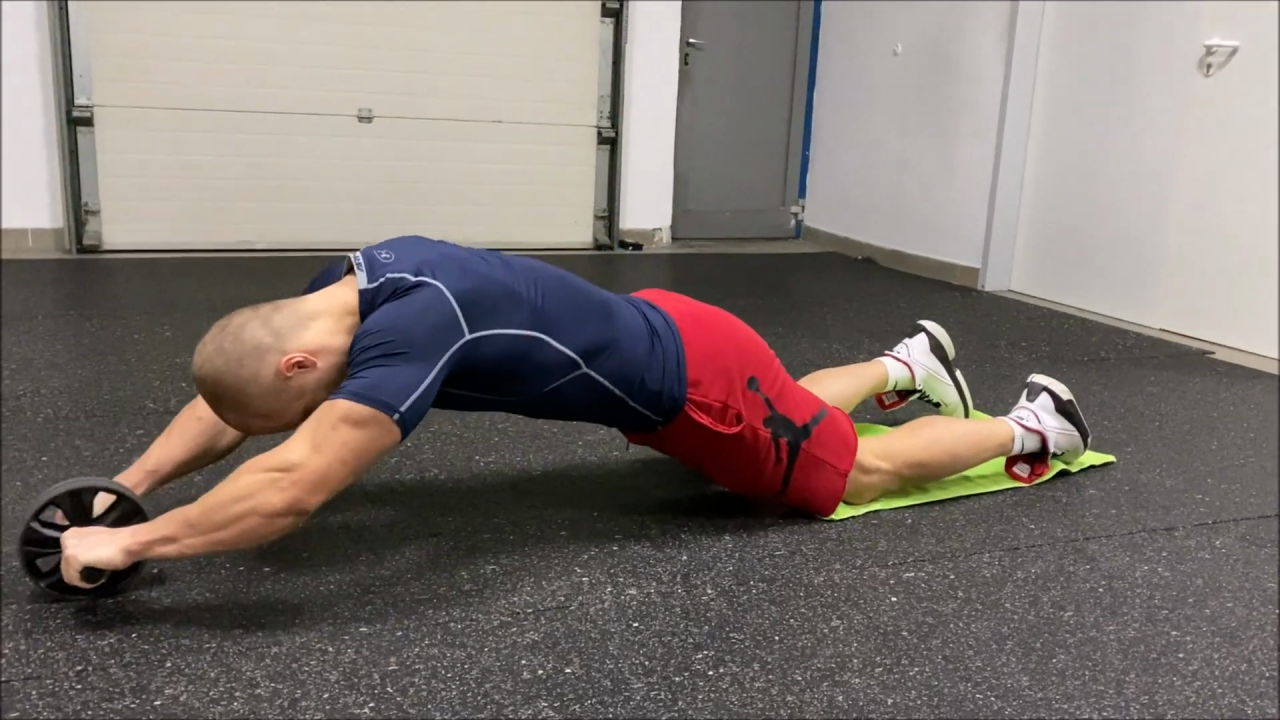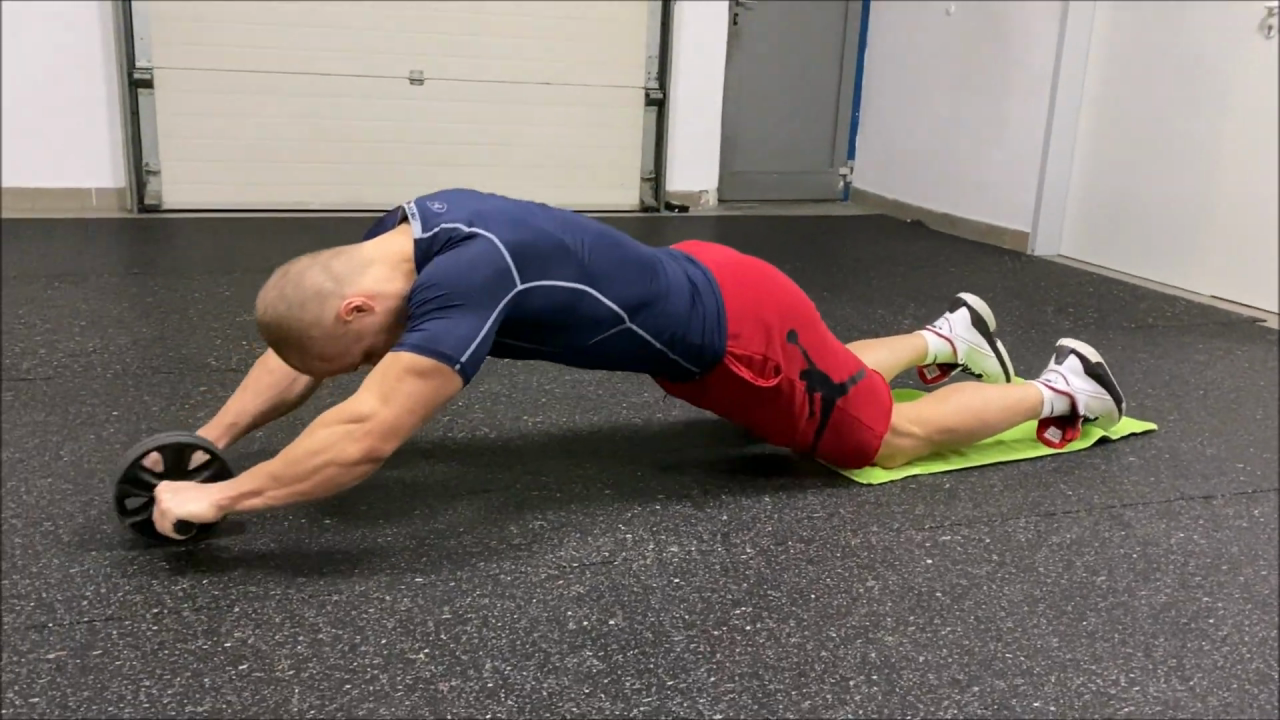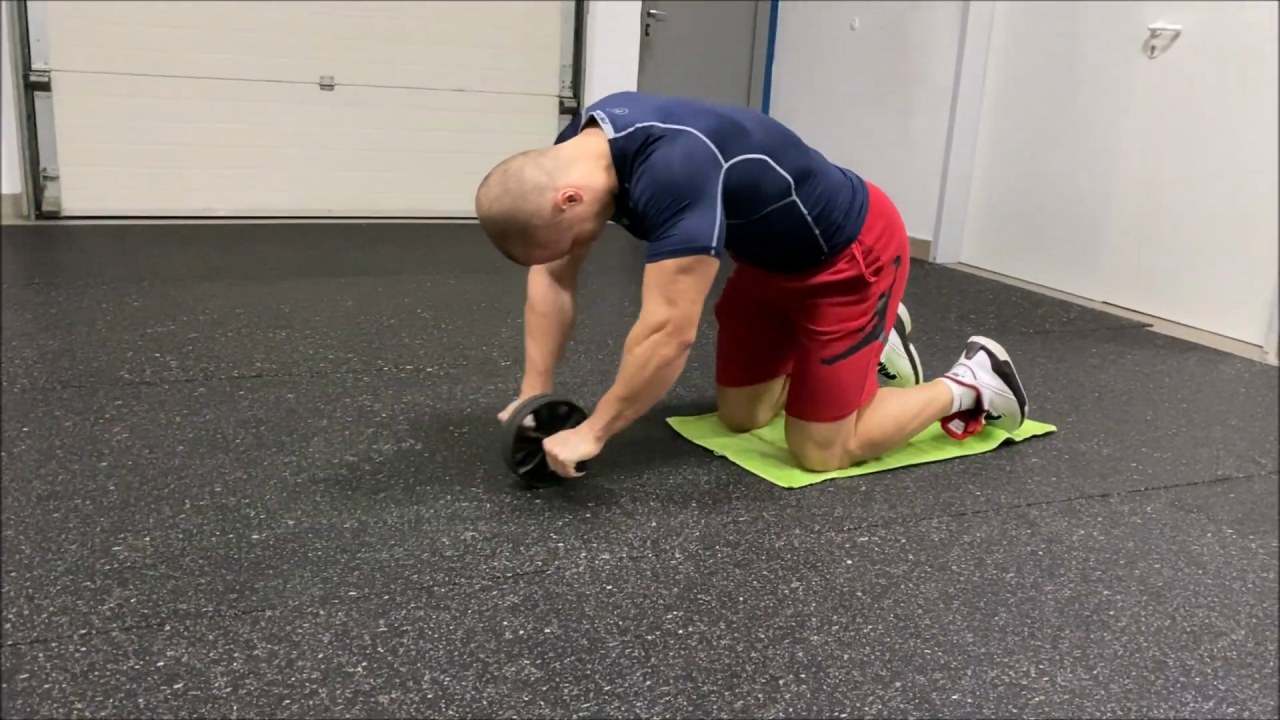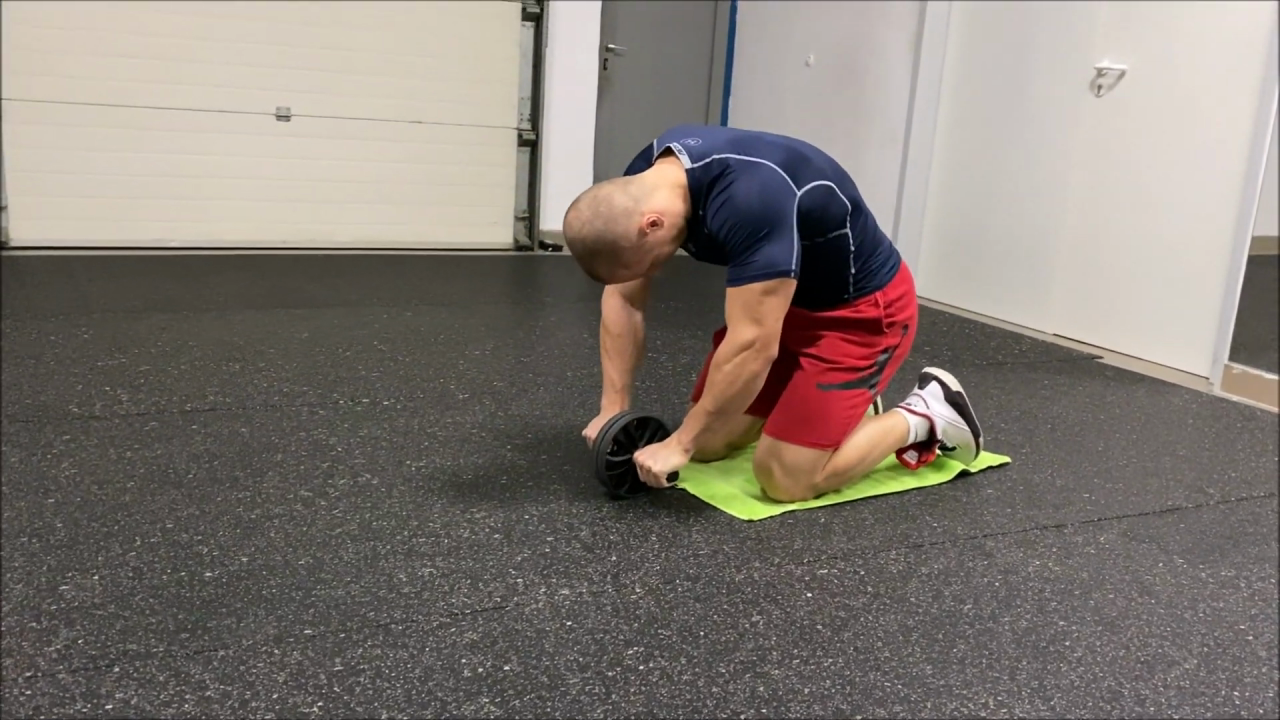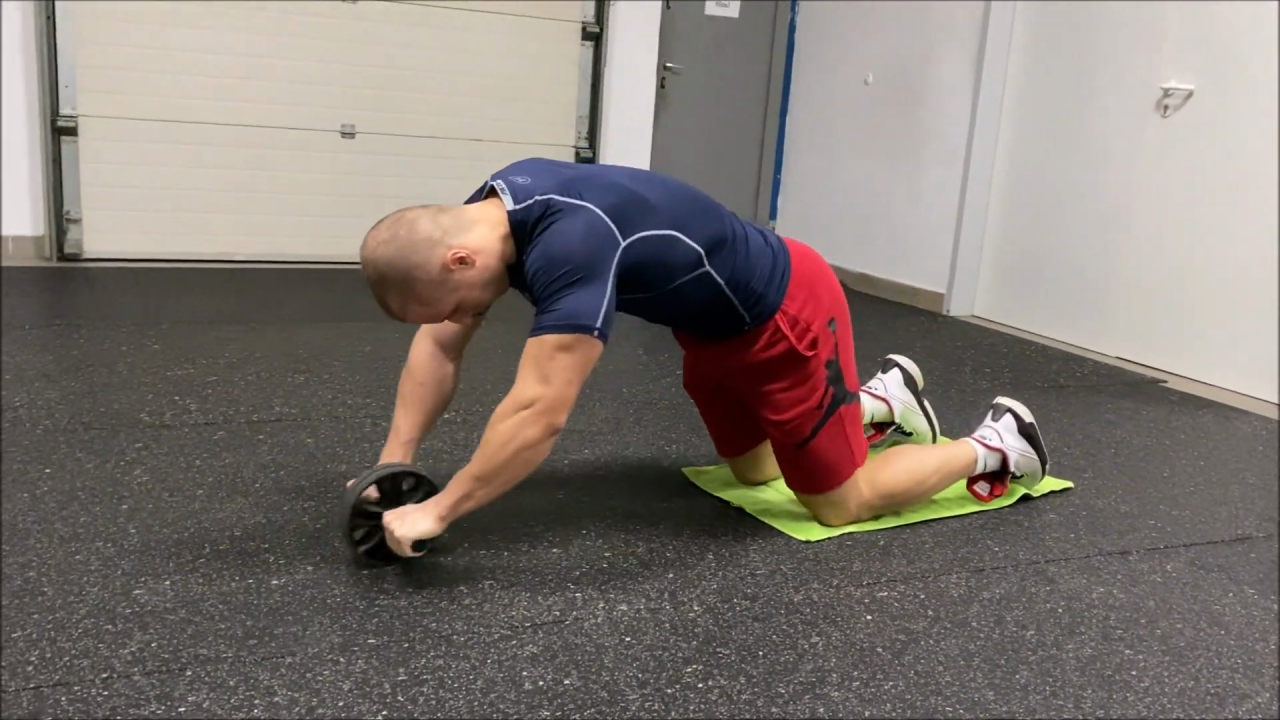
dt=1s
person 1, frame 1
left shoulder: (410, 323)
right shoulder: (349, 289)
left elbow: (297, 485)
right elbow: (226, 401)
left wrist: (132, 542)
right wrist: (127, 484)
left hip: (691, 376)
right hip: (651, 339)
left knee: (857, 473)
right knee: (797, 419)
left ankle: (1029, 424)
right ankle: (907, 363)
person 1, frame 2
left shoulder: (463, 273)
right shoulder: (399, 239)
left elbow: (365, 434)
right elbow: (300, 351)
left wrist: (220, 501)
right wrist: (211, 438)
left hip: (739, 327)
right hip: (695, 289)
left knee: (885, 436)
right knee: (825, 392)
left ankle: (1062, 390)
right ankle: (947, 335)
person 1, frame 3
left shoulder: (672, 170)
right shoulder: (572, 153)
left elbow: (668, 331)
right elbow: (551, 279)
left wrist: (592, 434)
right wrist: (534, 392)
left hip: (852, 252)
right hip: (771, 252)
left knee: (818, 450)
right knee: (739, 415)
left ankle: (968, 386)
right ankle: (871, 346)
person 1, frame 4
left shoulder: (749, 200)
right shoulder: (644, 181)
left elbow: (753, 346)
right elbow: (622, 300)
left wrist: (679, 444)
right wrist: (613, 408)
left hip: (863, 307)
right hip: (785, 300)
left knee: (784, 478)
right knee: (710, 443)
left ankle: (922, 416)
right ankle: (838, 391)
person 1, frame 5
left shoulder: (570, 245)
right shoulder: (485, 216)
left elbow: (542, 413)
right elbow: (437, 348)
left wrist: (437, 511)
right wrist: (394, 461)
left hip: (786, 315)
right hip: (719, 320)
left knee: (840, 499)
right knee: (754, 469)
left ankle: (993, 445)
right ankle: (882, 400)
